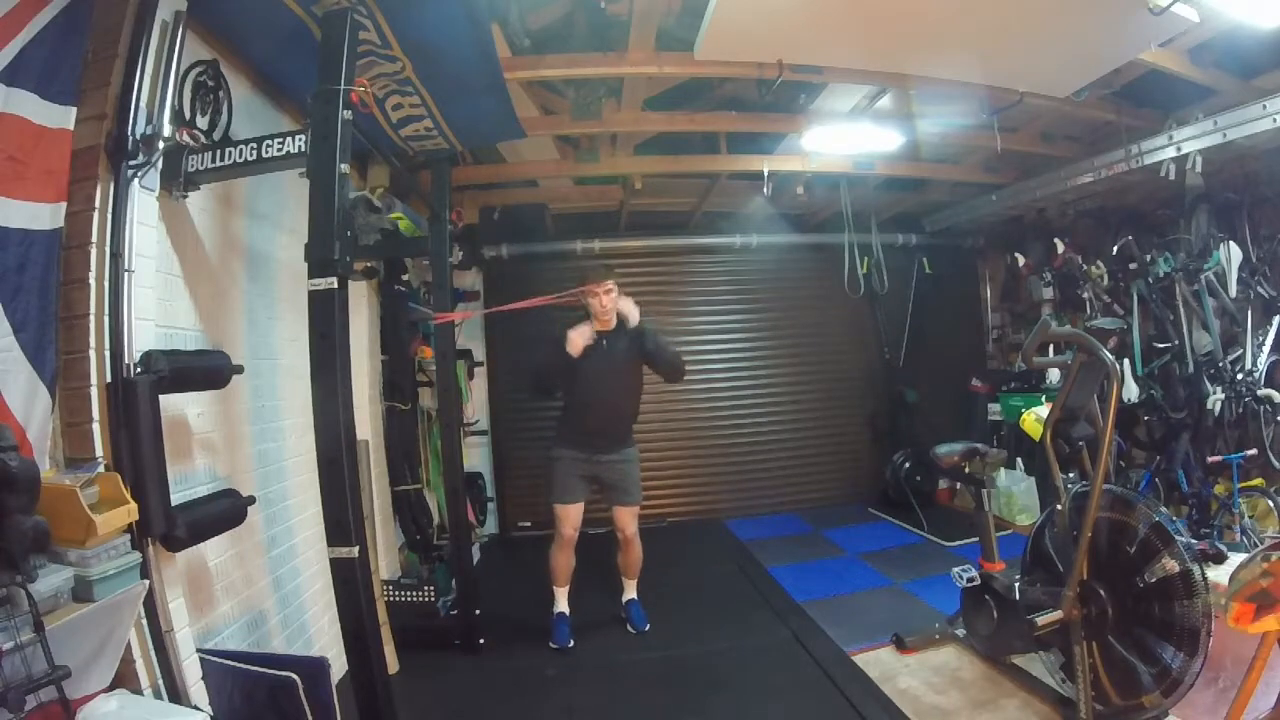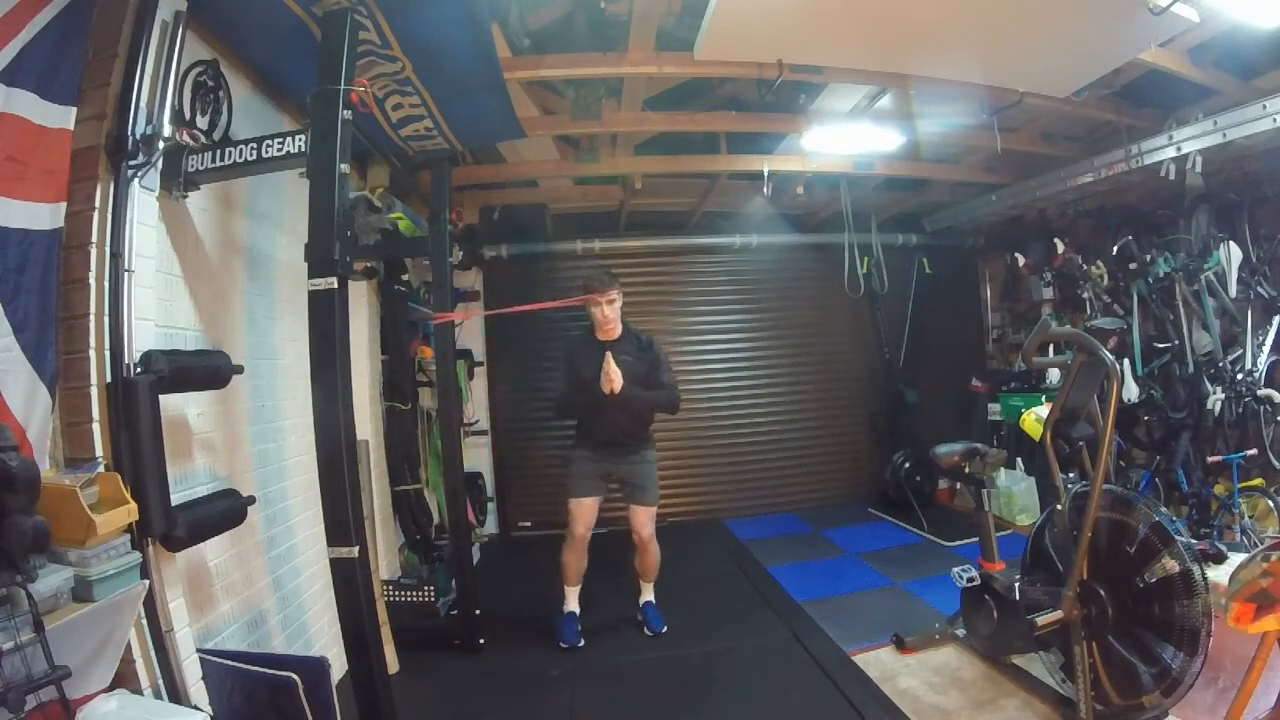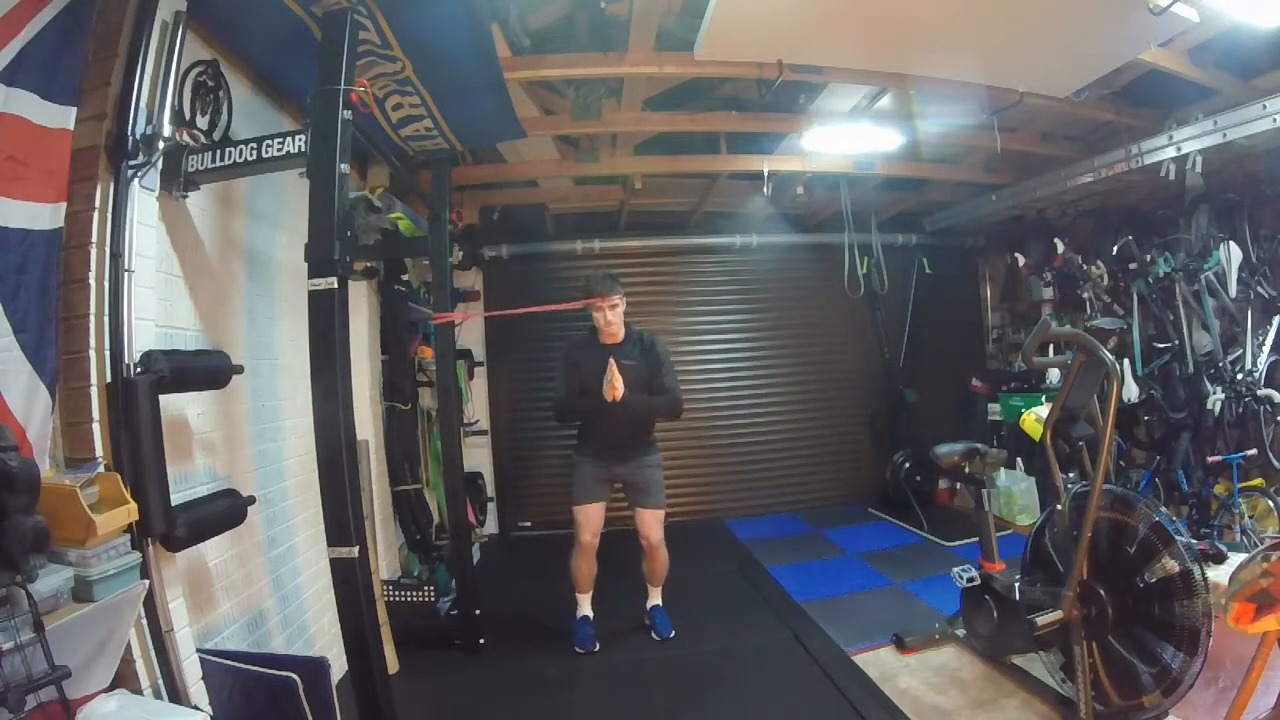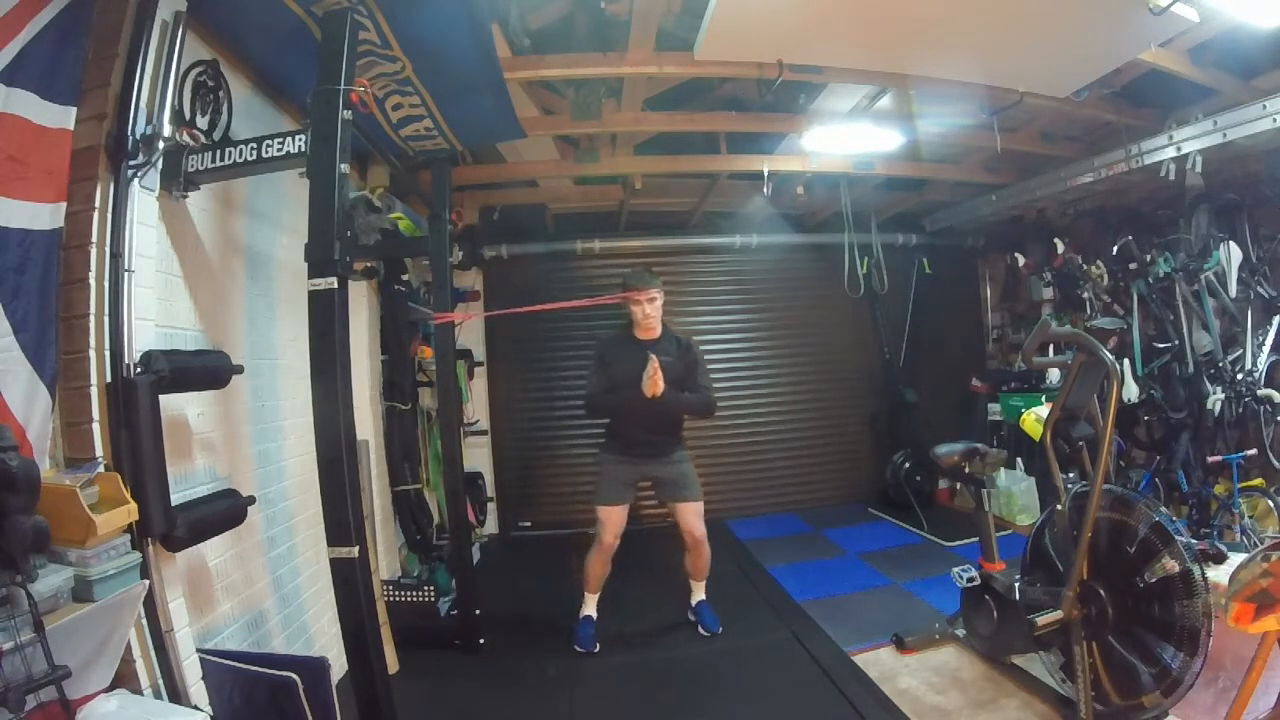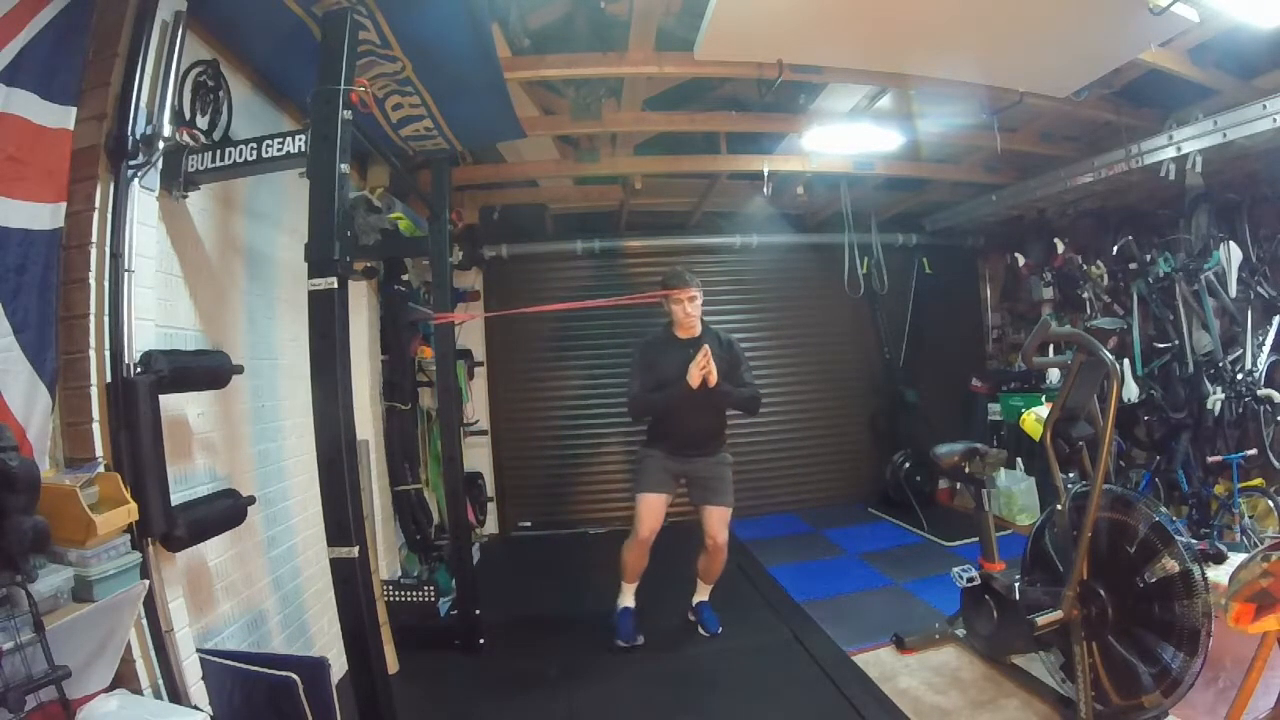
dt=1s
person 1, frame 1
left shoulder: (635, 337)
right shoulder: (572, 337)
left elbow: (675, 371)
right elbow: (542, 386)
left wrist: (639, 326)
right wrist: (566, 354)
left hip: (619, 452)
right hip: (572, 452)
left knee: (628, 533)
right knee: (566, 534)
left ankle: (630, 598)
right ankle: (560, 610)
person 1, frame 2
left shoulder: (646, 346)
right shoulder: (577, 350)
left elbow: (671, 400)
right elbow: (564, 406)
left wrist: (624, 390)
right wrist: (599, 391)
left hip: (636, 453)
right hip: (588, 453)
left knee: (645, 535)
right knee: (578, 533)
left ankle: (646, 601)
right ankle: (570, 609)
person 1, frame 3
left shoulder: (649, 347)
right shoulder: (577, 352)
left elbow: (674, 405)
right elbow: (562, 411)
left wrist: (625, 397)
right wrist: (601, 398)
left hip: (641, 456)
right hip: (592, 458)
left knee: (653, 540)
right knee: (586, 541)
left ankle: (654, 604)
right ankle: (584, 613)
person 1, frame 4
left shoulder: (683, 347)
right shoulder: (609, 348)
left elbow: (706, 405)
right elbow: (593, 406)
left wrist: (664, 393)
right wrist: (639, 393)
left hip: (670, 455)
right hip: (619, 456)
left knee: (696, 535)
right knee: (606, 540)
left ankle: (699, 601)
right ankle: (588, 613)
person 1, frame 5
left shoulder: (725, 345)
right shoulder: (651, 348)
left elbow: (752, 402)
right elbow: (637, 408)
left wrist: (716, 385)
right wrist: (685, 385)
left hip: (711, 456)
right hip: (661, 454)
left knee: (717, 541)
right knee: (643, 534)
left ankle: (700, 602)
right ankle: (626, 604)
